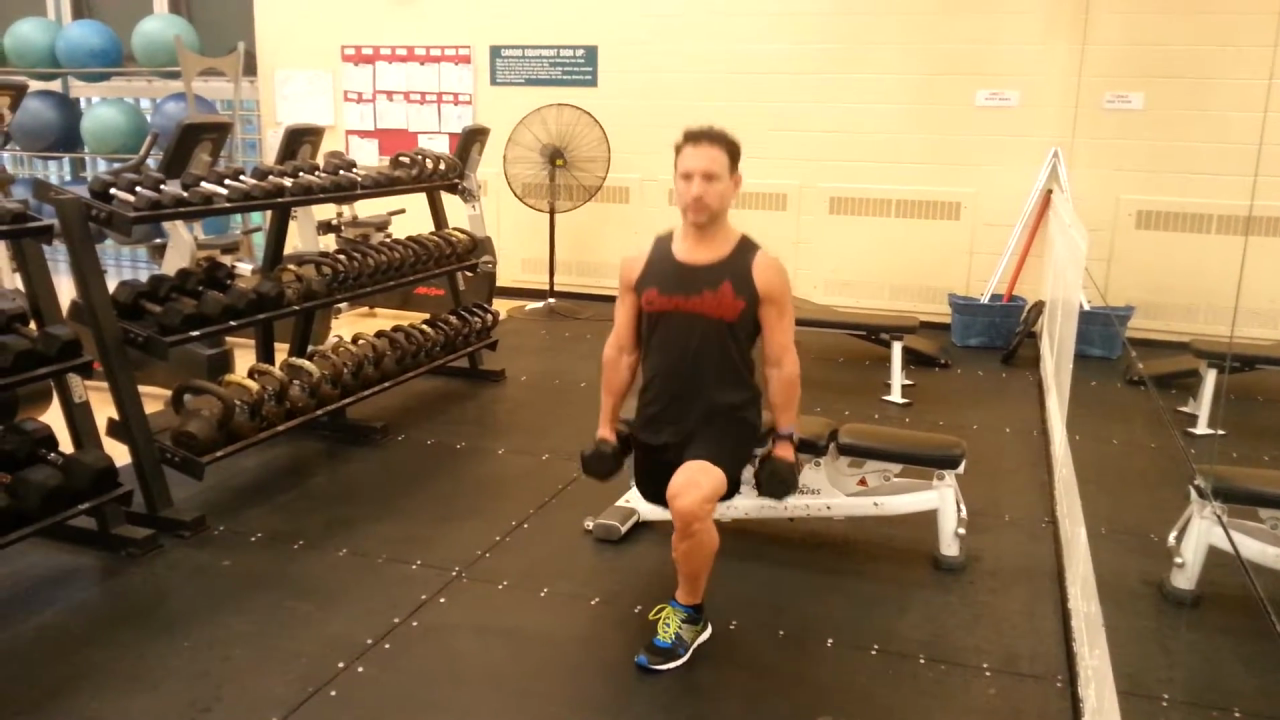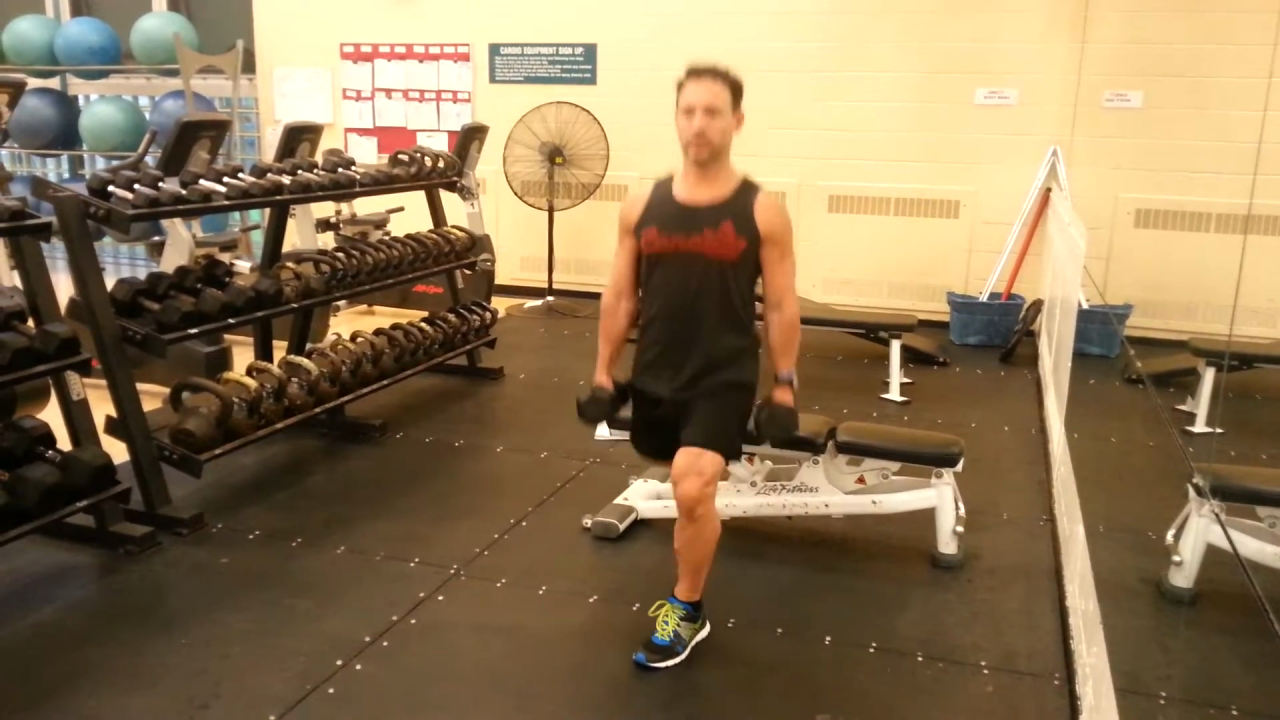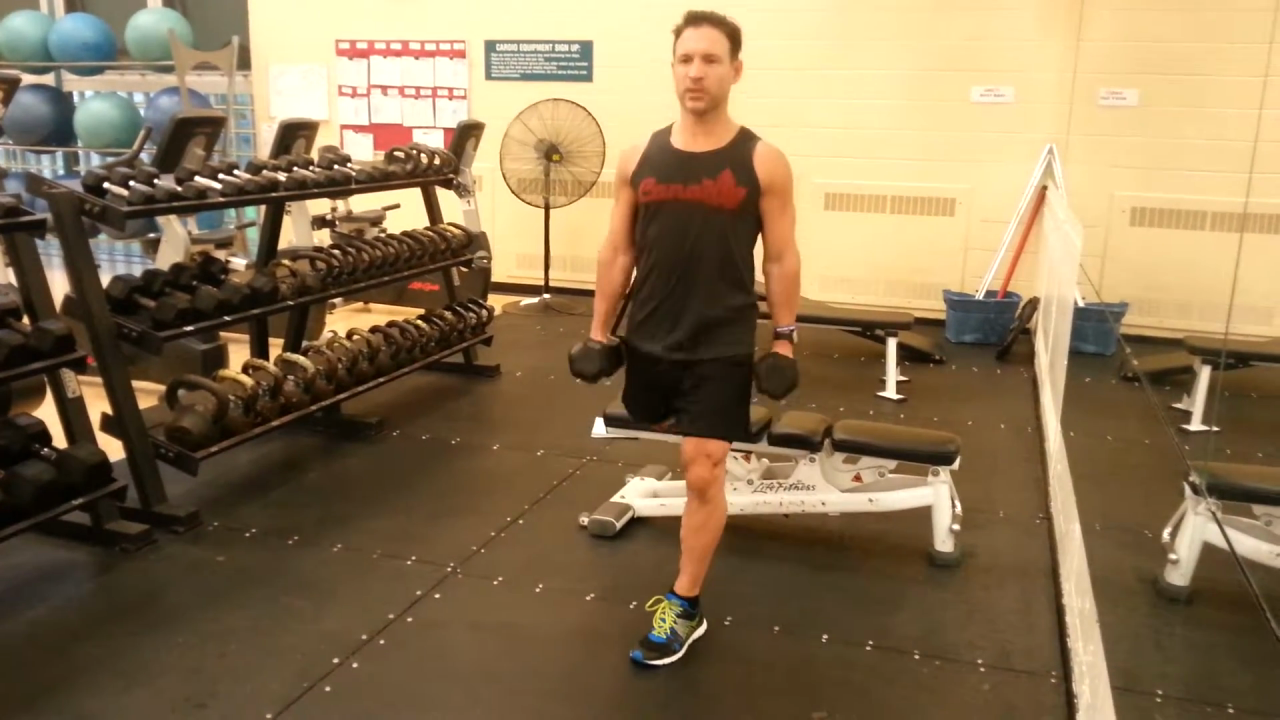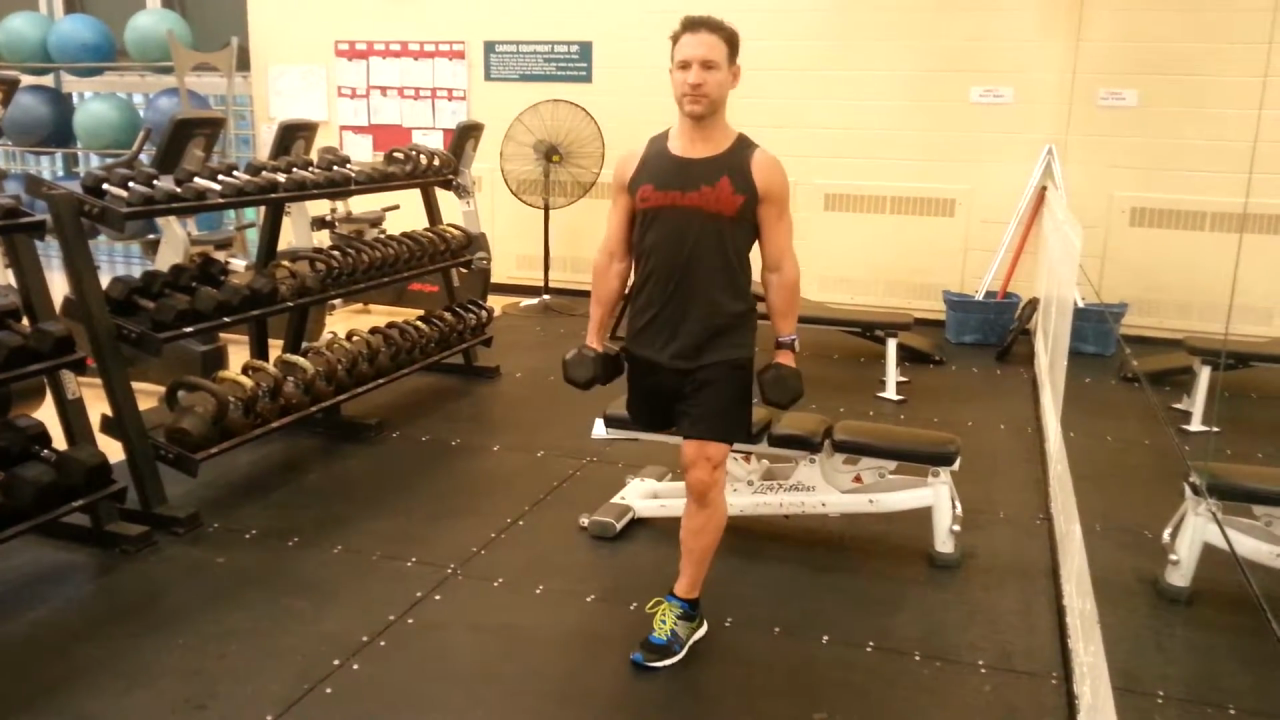
dt=0.2s
person 1, frame 1
left shoulder: (761, 270)
right shoulder: (642, 262)
left elbow: (781, 363)
right elbow: (622, 350)
left wrist: (784, 439)
right wrist: (606, 421)
left hip: (727, 417)
right hip: (658, 419)
left knee: (688, 505)
right knee: (669, 499)
left ankle: (689, 615)
person 1, frame 2
left shoulder: (762, 210)
right shoulder: (643, 204)
left elbow: (782, 305)
right elbow: (620, 296)
left wrist: (783, 382)
right wrist: (604, 369)
left hip: (723, 377)
right hip: (655, 374)
left knee: (693, 489)
right knee: (672, 467)
left ankle: (688, 610)
person 1, frame 3
left shoulder: (761, 161)
right shoulder: (640, 157)
left elbow: (782, 259)
right elbow: (617, 251)
left wrist: (784, 338)
right wrist: (599, 327)
left hip: (721, 345)
right hip: (649, 336)
left knee: (703, 474)
right knee: (675, 440)
left ankle: (685, 607)
person 1, frame 4
left shoulder: (759, 169)
right shoulder: (636, 163)
left elbow: (780, 268)
right elbow: (613, 258)
left wrist: (785, 347)
right wrist: (595, 333)
left hip: (721, 350)
right hip: (649, 342)
left knee: (702, 476)
right knee: (688, 454)
left ankle: (685, 609)
